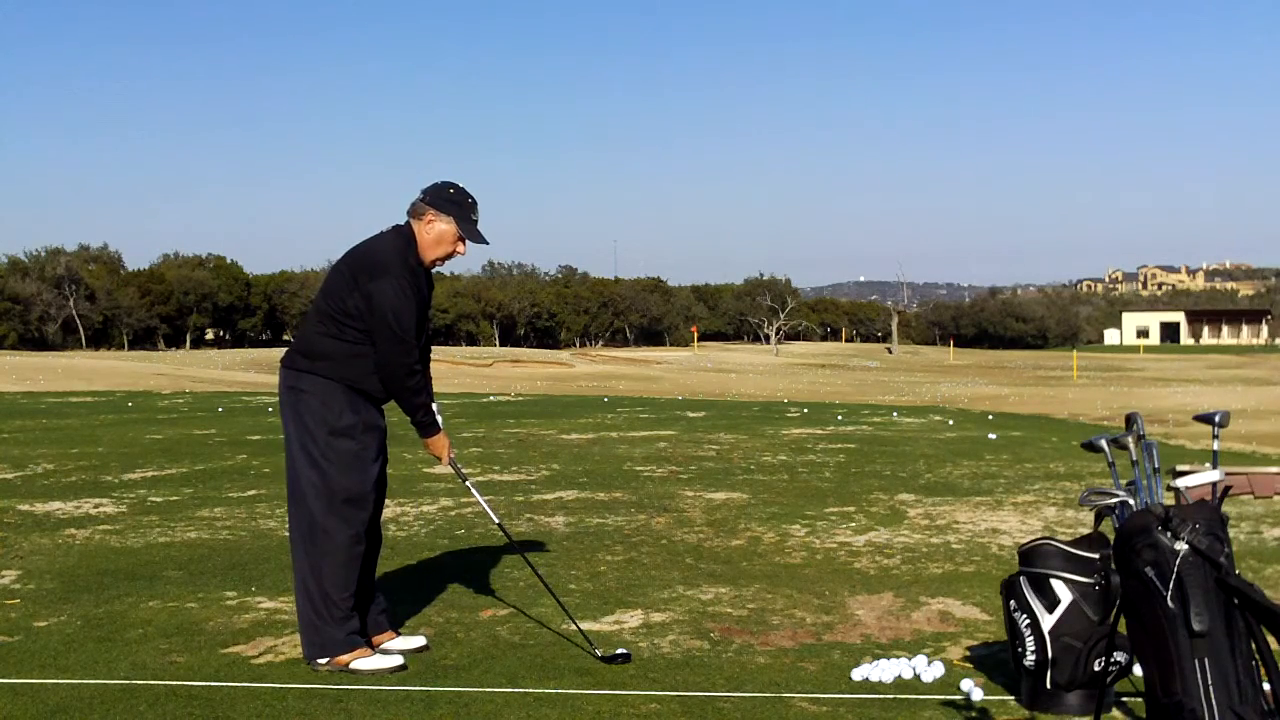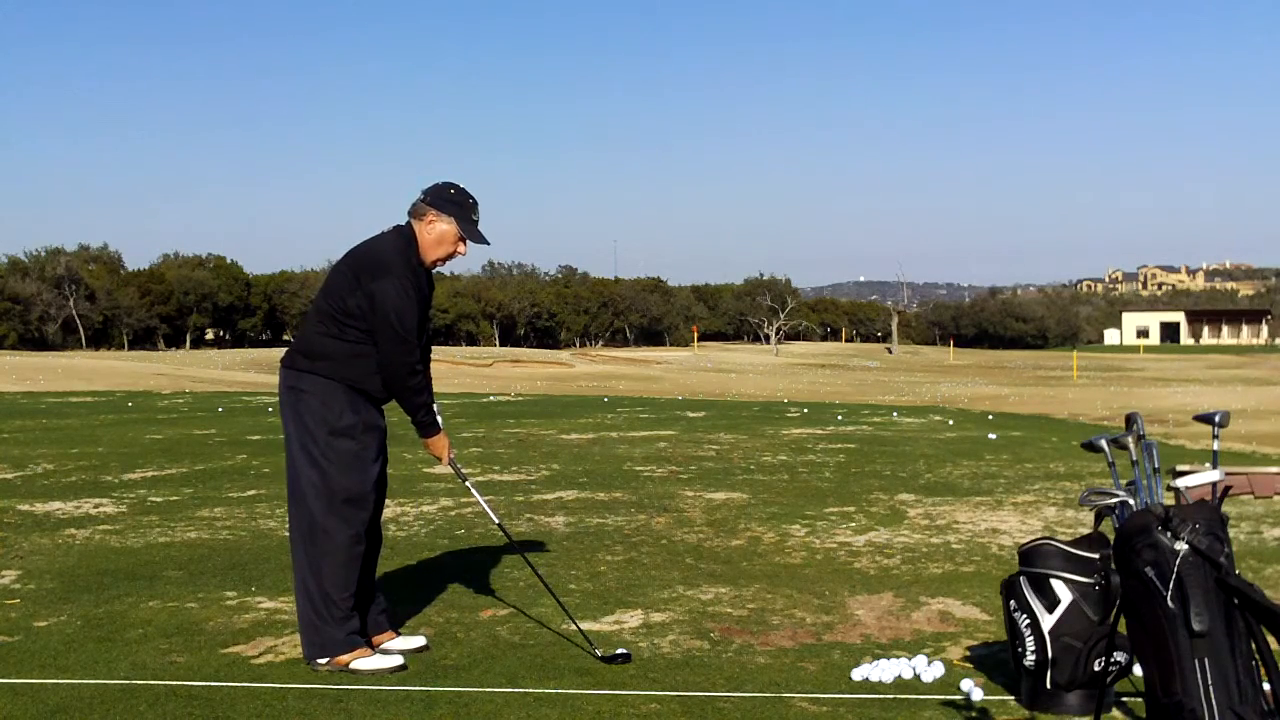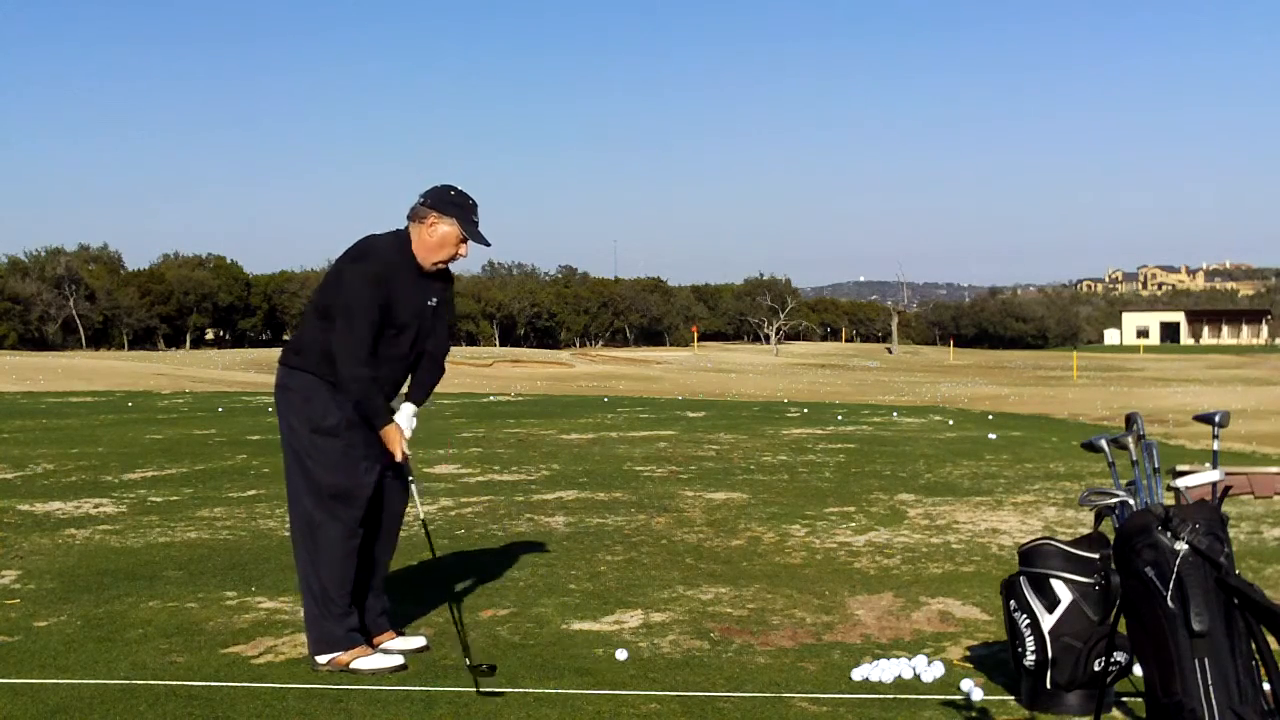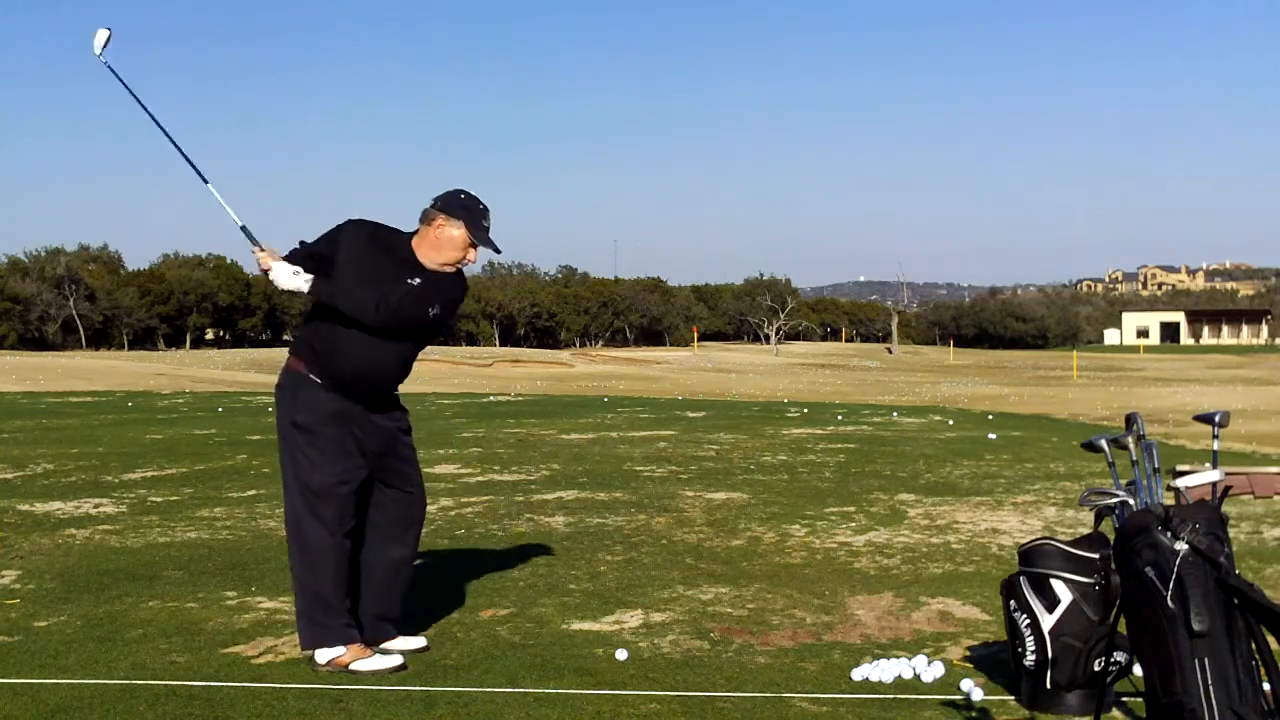
dt=0.3s
person 1, frame 1
left shoulder: (411, 268)
right shoulder: (386, 265)
left elbow: (414, 353)
right elbow: (396, 359)
left wrist: (431, 412)
right wrist: (428, 428)
left hip: (353, 397)
right hip: (323, 394)
left knee: (361, 511)
right knee: (334, 513)
left ankle: (370, 627)
right ankle: (333, 643)
person 1, frame 2
left shoulder: (413, 269)
right shoulder: (388, 265)
left elbow: (414, 352)
right elbow: (399, 360)
left wrist: (430, 415)
right wrist: (429, 428)
left hip: (354, 397)
right hip: (323, 395)
left knee: (361, 511)
right knee: (334, 514)
left ankle: (369, 626)
right ankle: (333, 644)
person 1, frame 3
left shoulder: (438, 282)
right shoulder: (373, 259)
left elbow: (433, 352)
right elbow: (350, 348)
left wrist: (409, 408)
right wrist: (382, 420)
left hip: (365, 402)
right hip: (317, 393)
left knee: (379, 507)
right knee: (334, 510)
left ankle: (371, 626)
right ankle: (336, 642)
person 1, frame 4
left shoulder: (450, 286)
right shoulder: (360, 236)
left elbow: (381, 309)
right elbow: (306, 261)
left wrist: (301, 280)
right wrist: (281, 265)
left hip: (378, 408)
right hip: (313, 396)
left knee: (399, 510)
right knee: (326, 513)
left ankle: (375, 628)
right ankle: (333, 640)
